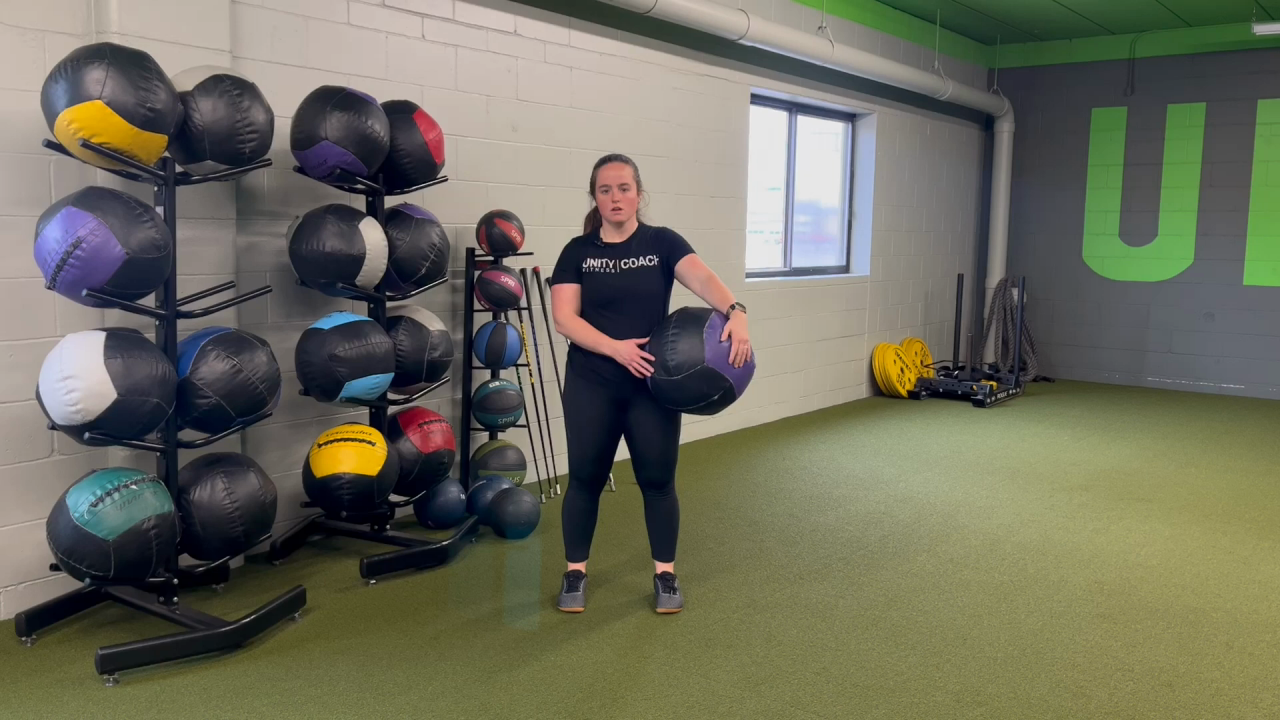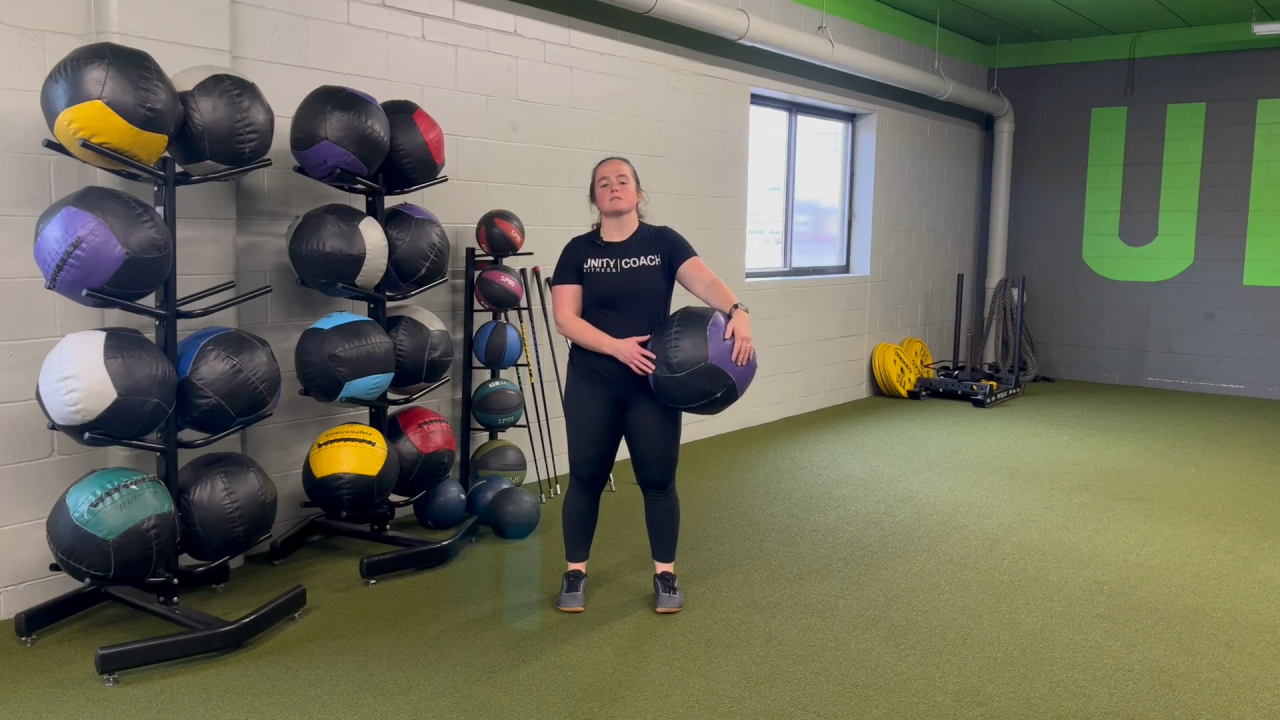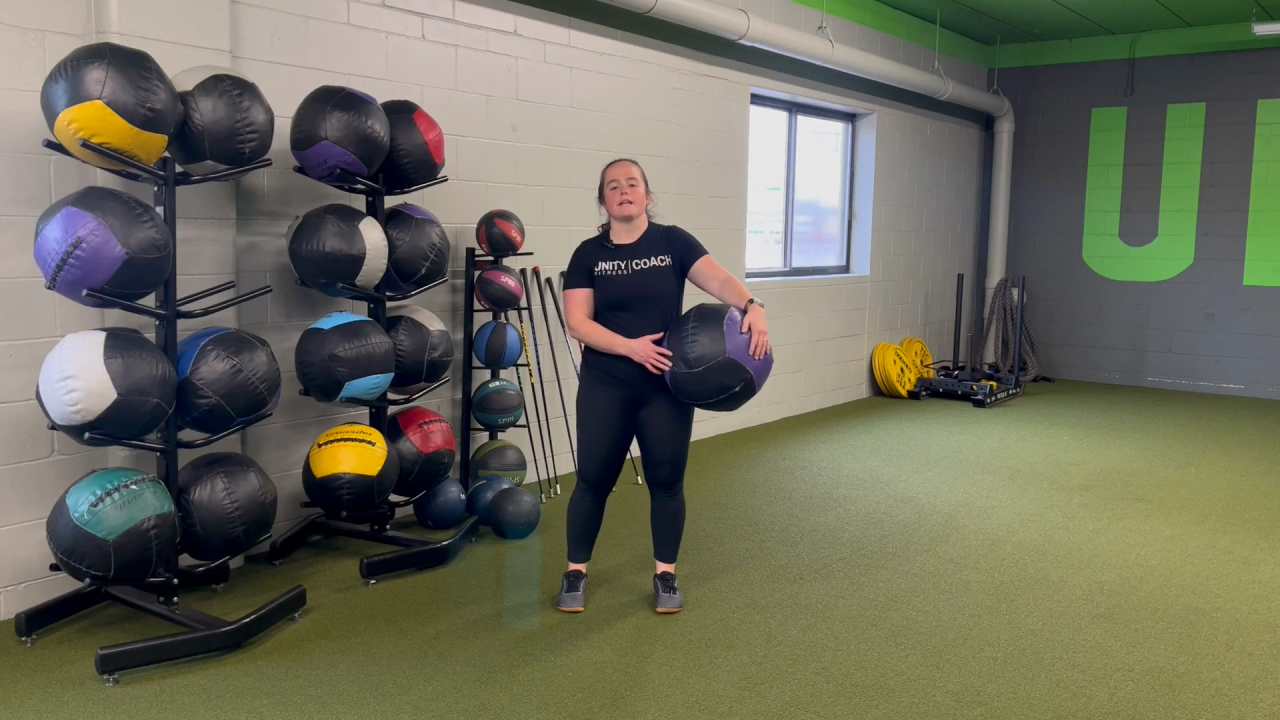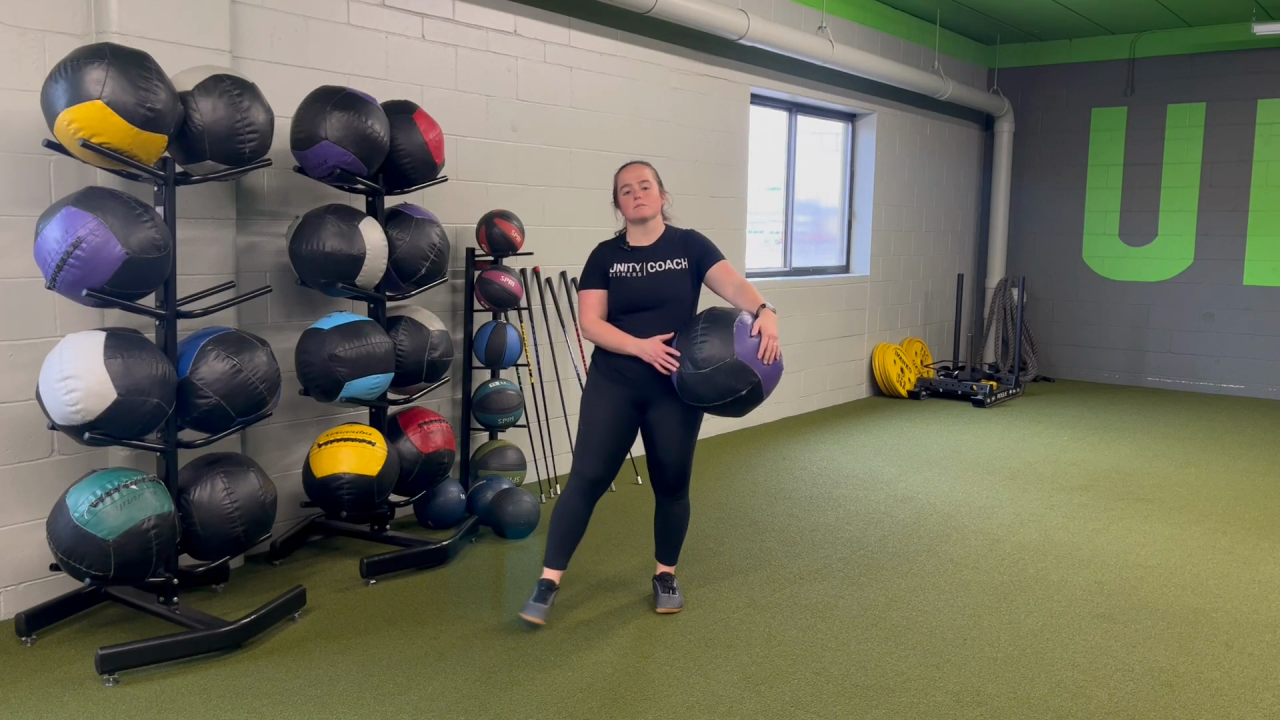
dt=0.7s
person 1, frame 1
left shoulder: (662, 242)
right shoulder: (578, 252)
left elbow: (701, 278)
right elbow: (565, 319)
left wrist: (735, 312)
right wrist: (616, 347)
left hip: (653, 385)
right hip: (591, 387)
left knee: (658, 480)
right knee: (585, 479)
left ankle: (665, 574)
right ankle: (575, 572)
person 1, frame 2
left shoulder: (663, 241)
right shoulder: (578, 251)
left elbow: (704, 281)
right elbow: (565, 319)
left wrist: (737, 311)
right wrist: (616, 346)
left hip: (654, 385)
right hip: (592, 386)
left knee: (658, 480)
right knee: (586, 479)
left ankle: (665, 573)
right ankle: (575, 571)
person 1, frame 3
left shoulder: (672, 241)
right shoulder: (589, 254)
left elbow: (717, 278)
right elbow: (577, 323)
left wrist: (752, 306)
right wrist: (630, 346)
left hip: (667, 385)
right hip: (604, 386)
left knee: (666, 480)
right knee: (593, 480)
left ankle: (666, 574)
right ankle: (576, 572)
person 1, frame 4
left shoulder: (689, 245)
right shoulder: (605, 256)
left elbow: (731, 283)
right elbow: (590, 323)
left wrist: (763, 311)
right wrist: (640, 346)
left hip: (675, 388)
right hip: (613, 386)
left knee: (672, 484)
right knee: (587, 480)
left ankle: (665, 574)
right ankle: (548, 580)
